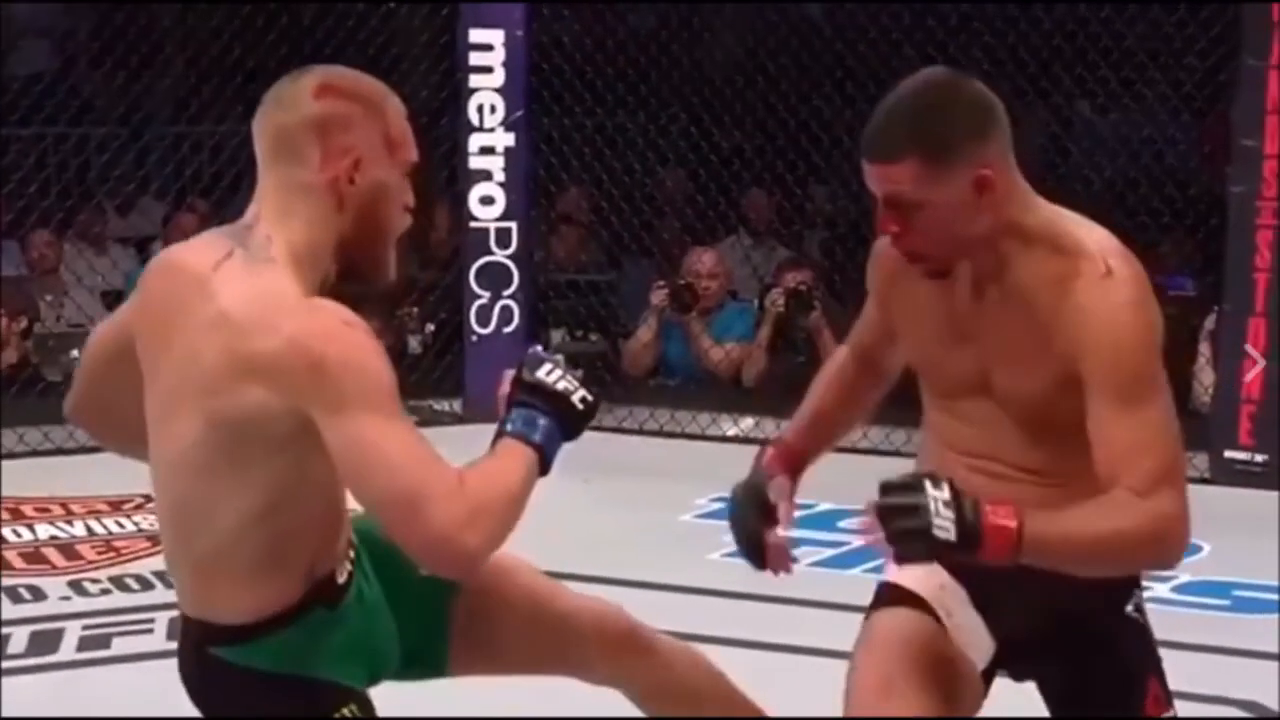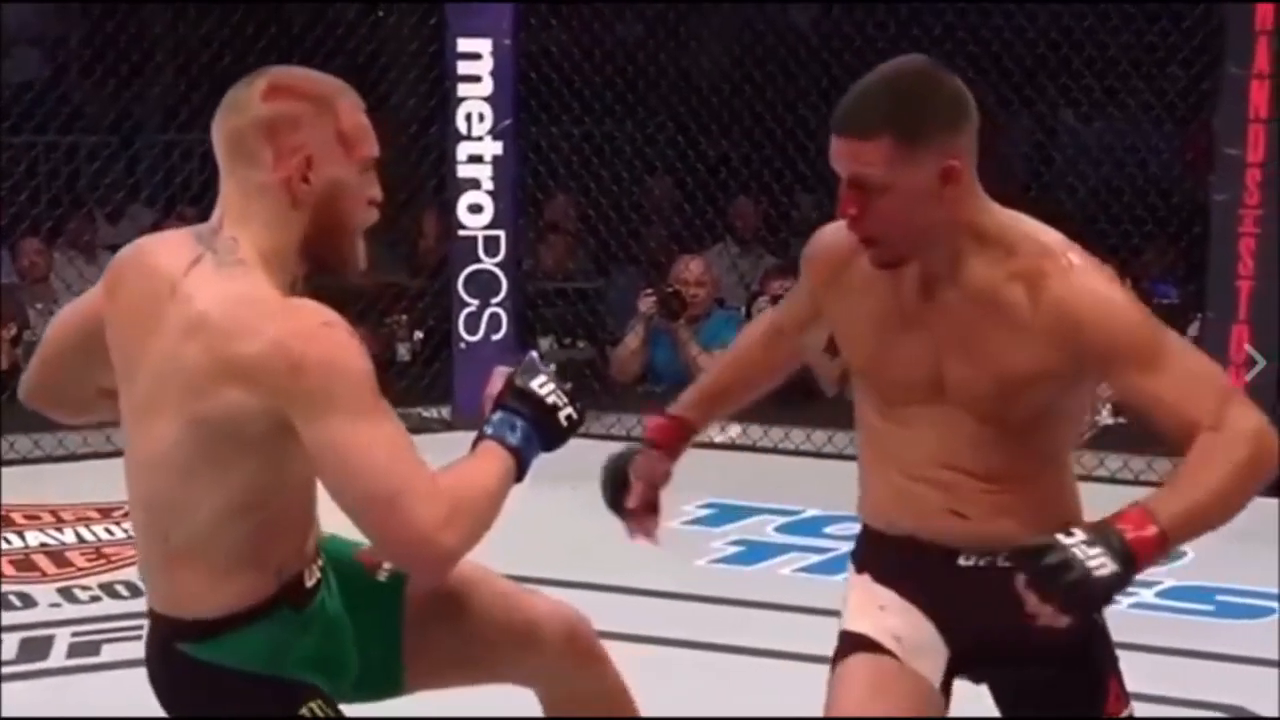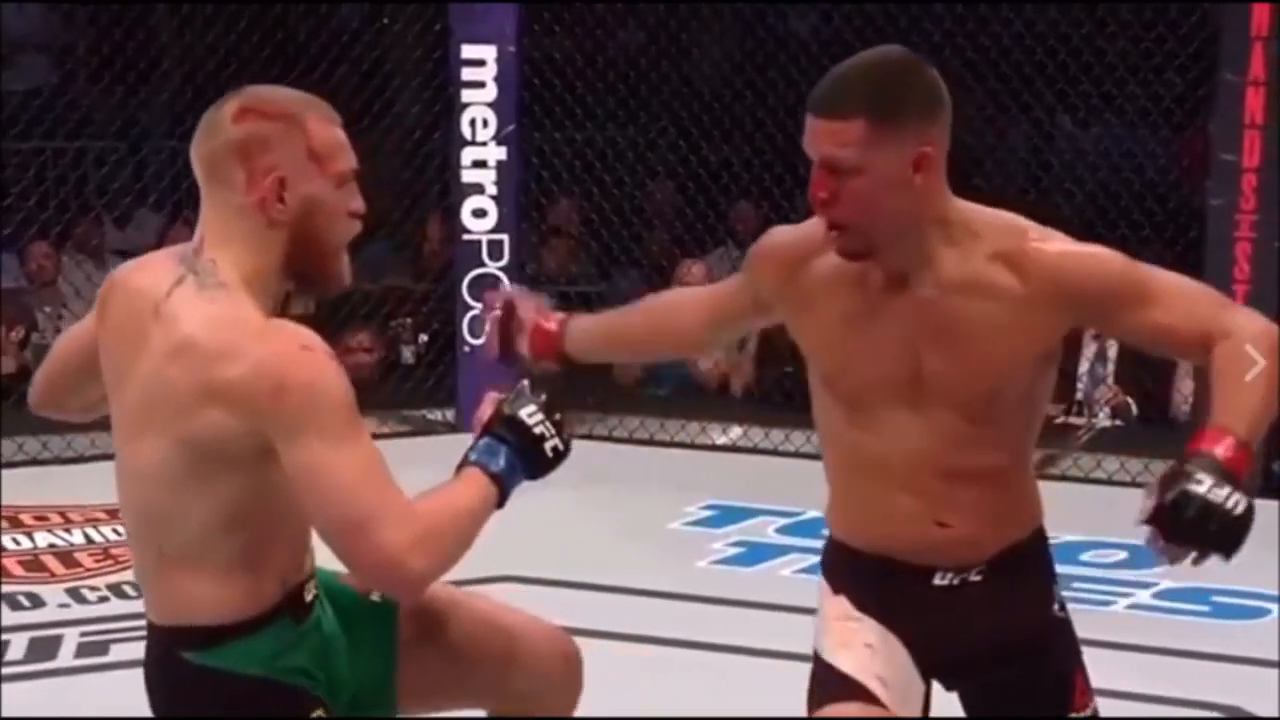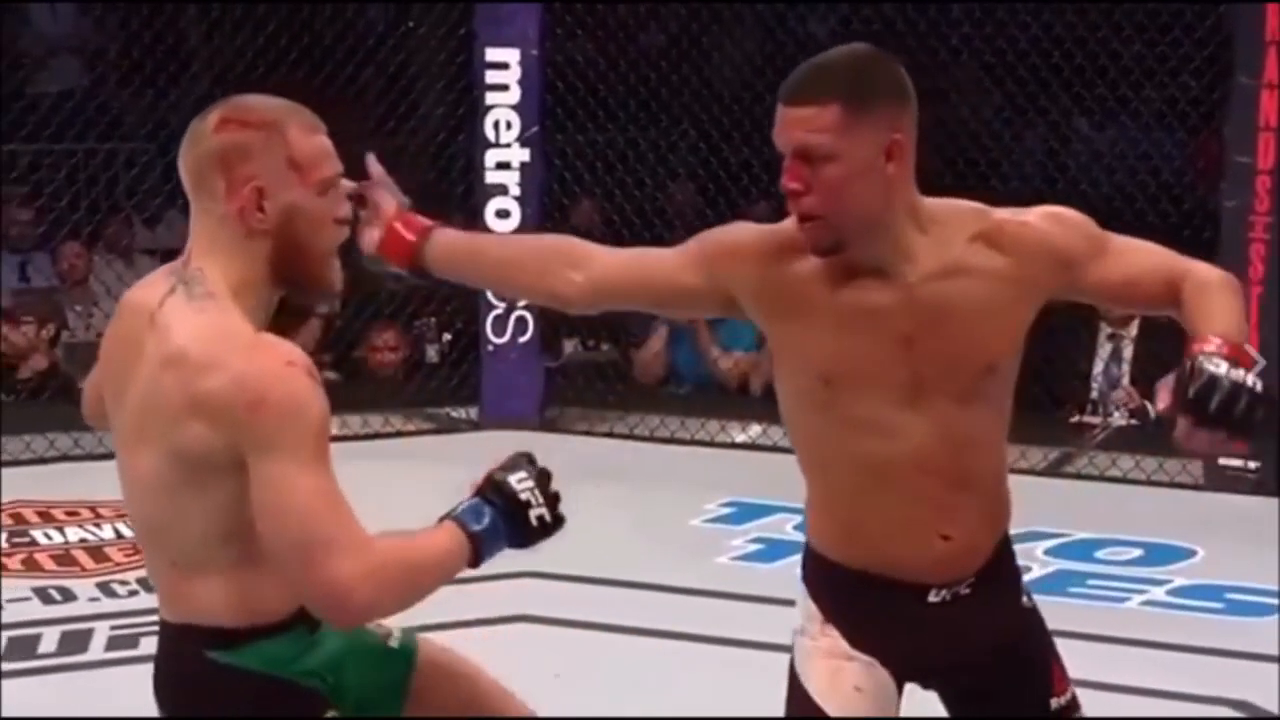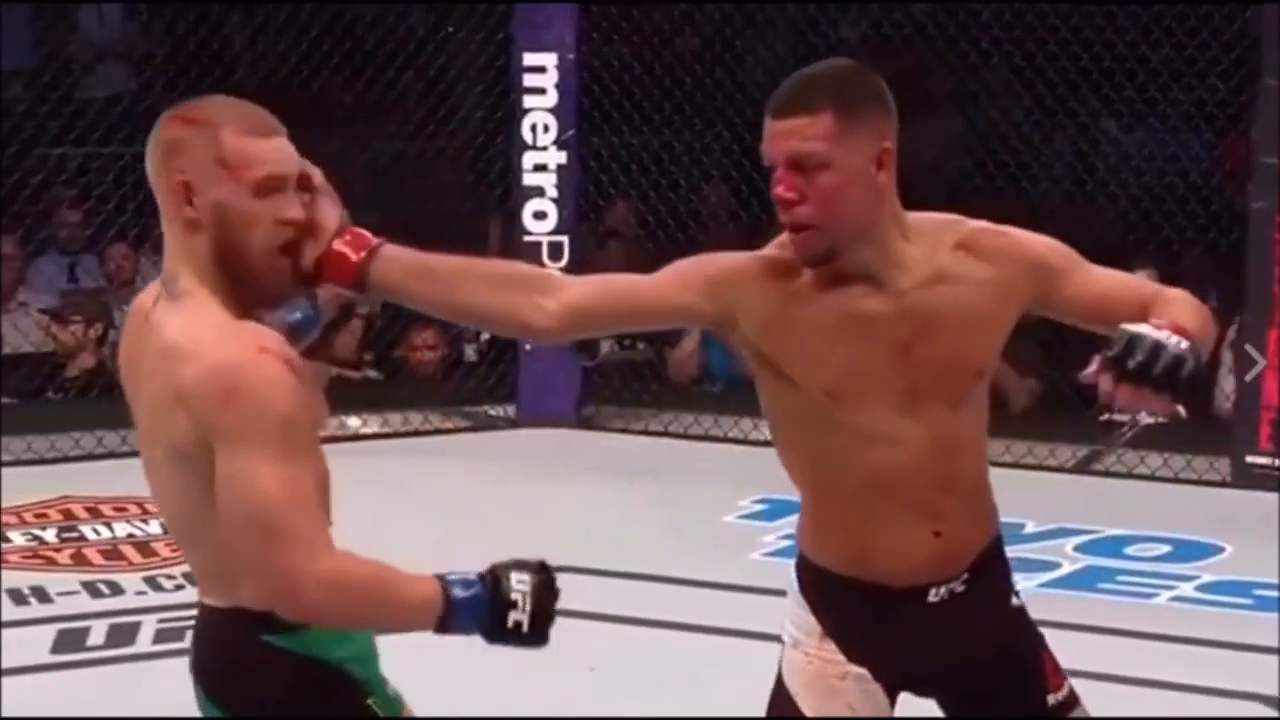
dt=0.5s
person 1, frame 1
left shoulder: (1097, 291)
right shoulder: (900, 260)
left elbow: (1159, 523)
left wrist: (990, 530)
right wrist: (784, 459)
left hip: (1079, 575)
right hip: (943, 564)
person 1, frame 2
left shoulder: (1062, 291)
right shoulder: (836, 258)
right elbow: (780, 334)
left wrist: (1126, 543)
right wrist: (668, 434)
left hip: (1038, 587)
right hip: (896, 575)
person 1, frame 3
left shoulder: (1041, 272)
right shoulder: (794, 265)
right elbow: (697, 317)
right wrist: (553, 334)
left hip: (1008, 588)
right hip: (868, 591)
person 1, frame 4
left shoulder: (1018, 249)
right shoulder: (760, 266)
left elbow: (1200, 281)
right elbow: (582, 274)
left wrist: (1220, 352)
right wrist: (413, 242)
left hip: (985, 594)
right hip: (850, 606)
person 1, frame 5
left shoulder: (995, 262)
right shoulder: (749, 290)
left elbow: (1174, 307)
right elbow: (550, 304)
left wrist: (1168, 341)
right wrist: (359, 257)
left hip: (978, 597)
right hip: (846, 613)
person 2, frame 1
left shoulder: (182, 269)
right shoulder: (310, 337)
left elbow: (91, 406)
right elbow: (454, 538)
right wrist: (532, 431)
right hip: (276, 660)
left knee: (607, 637)
person 2, frame 2
left shoulder: (147, 265)
right shoulder: (293, 337)
left elbow: (46, 388)
right elbow: (428, 538)
right wrist: (513, 435)
right hip: (241, 661)
left knee: (560, 641)
person 2, frame 3
left shoulder: (141, 283)
right shoulder: (274, 357)
left elbow: (51, 393)
right elbow: (400, 559)
right wrist: (496, 458)
left hip: (297, 616)
left knee: (544, 663)
person 2, frame 4
left shoulder: (149, 302)
right shoulder: (257, 371)
left elbow: (98, 406)
right elbow: (348, 588)
right wrist: (483, 522)
left hip: (293, 643)
person 2, frame 5
left shoulder: (158, 311)
right shoulder: (239, 363)
right elbow: (307, 583)
left wrist: (297, 322)
right wrist: (472, 602)
left hip: (264, 646)
right hip: (282, 668)
